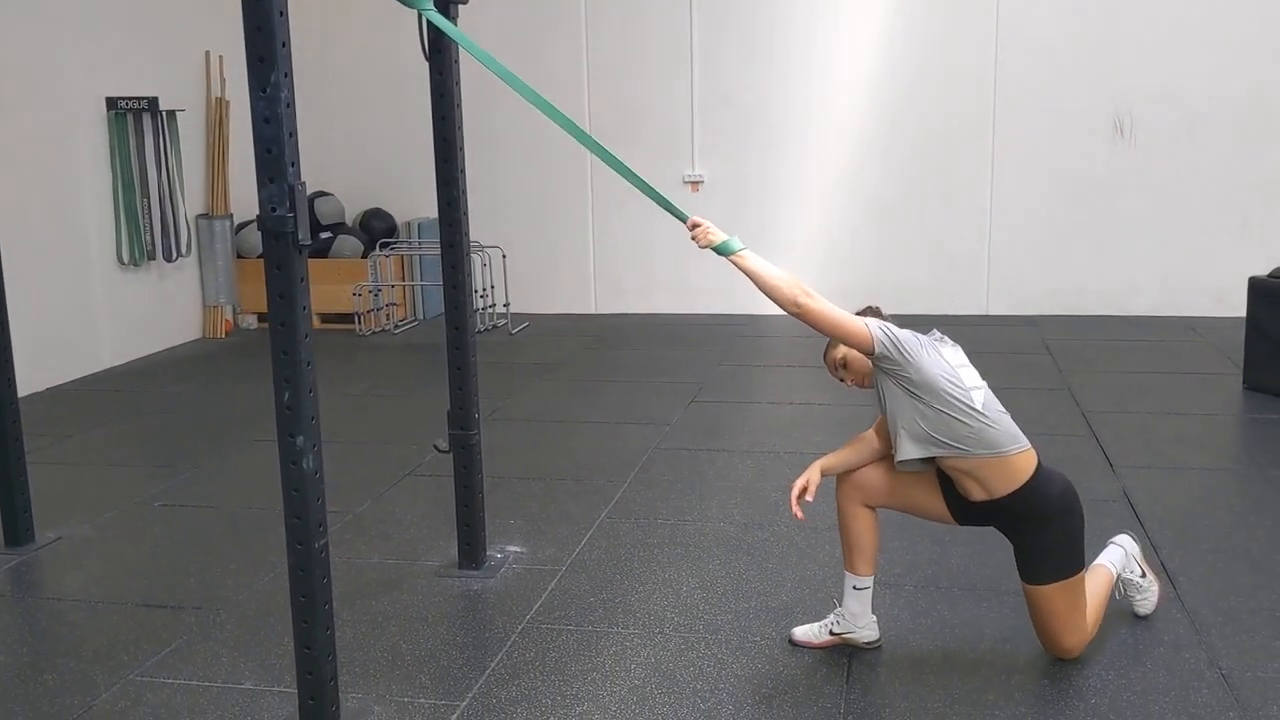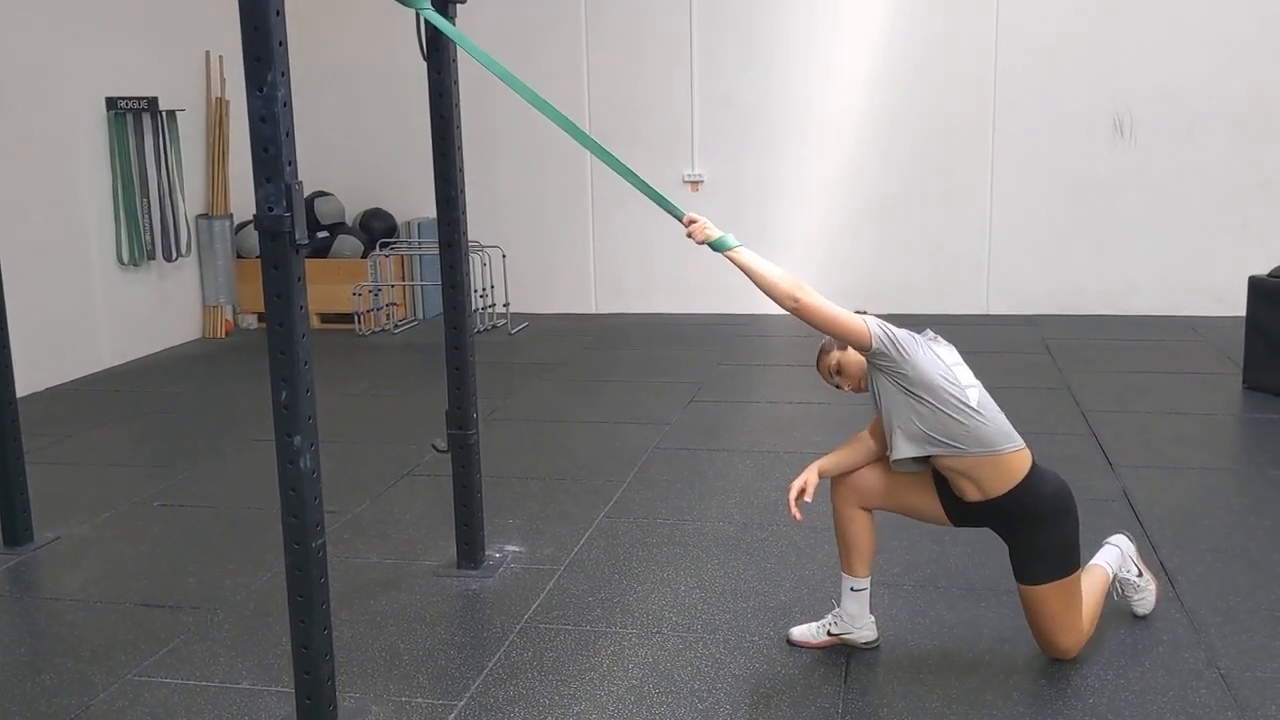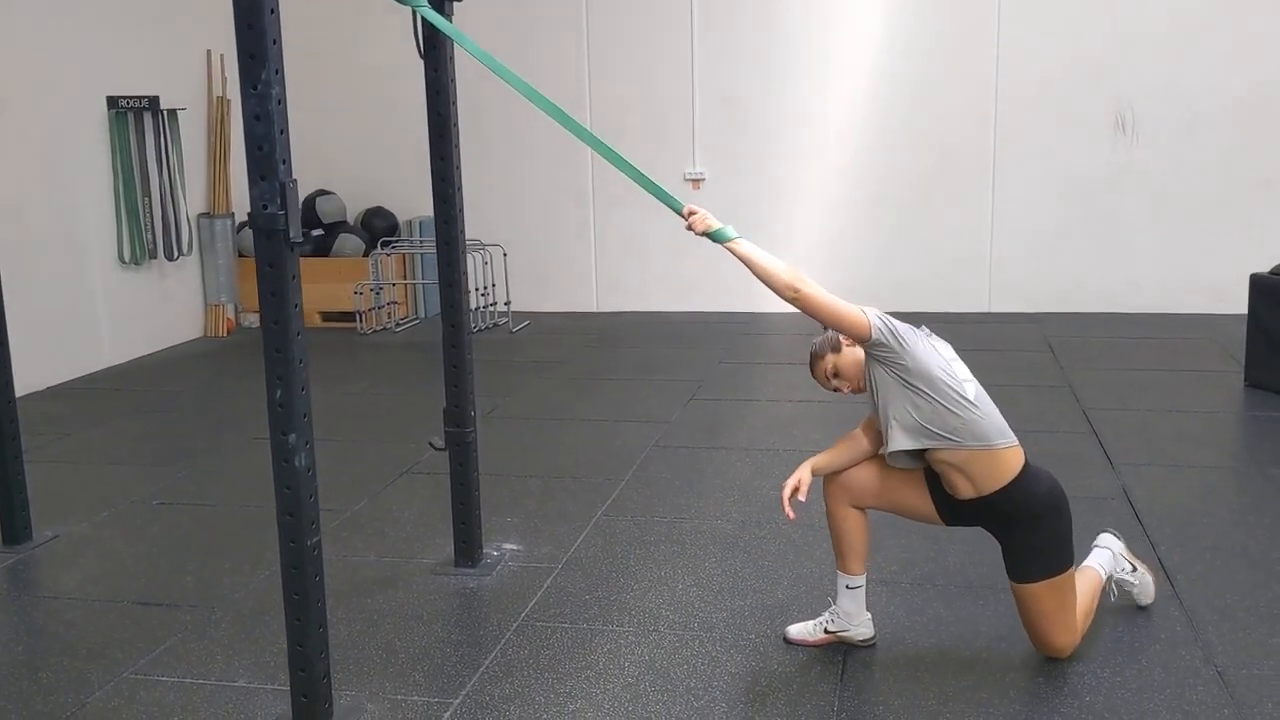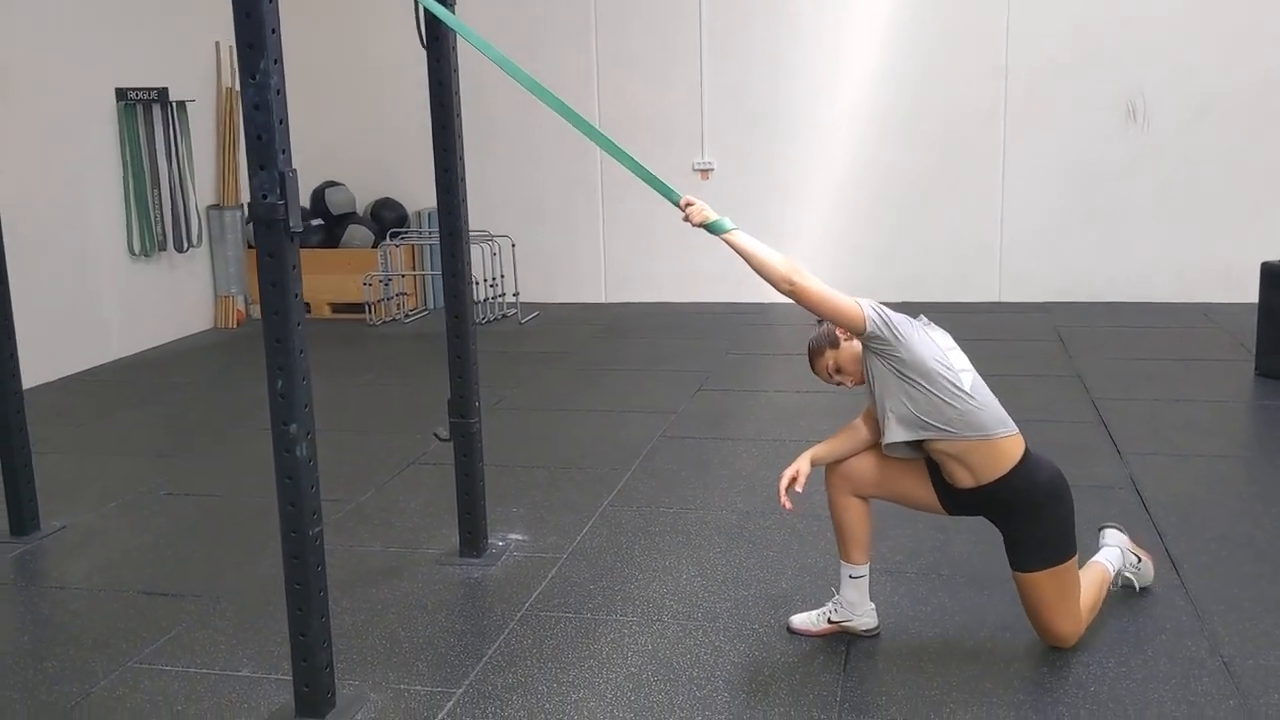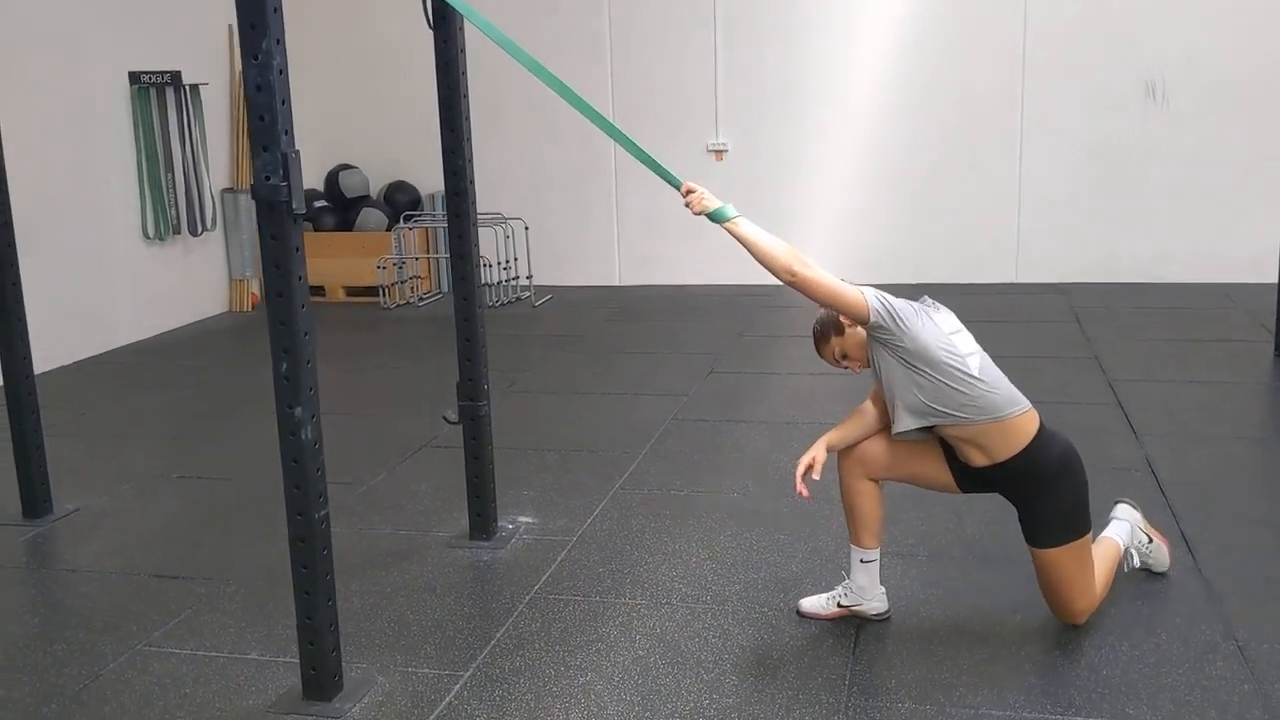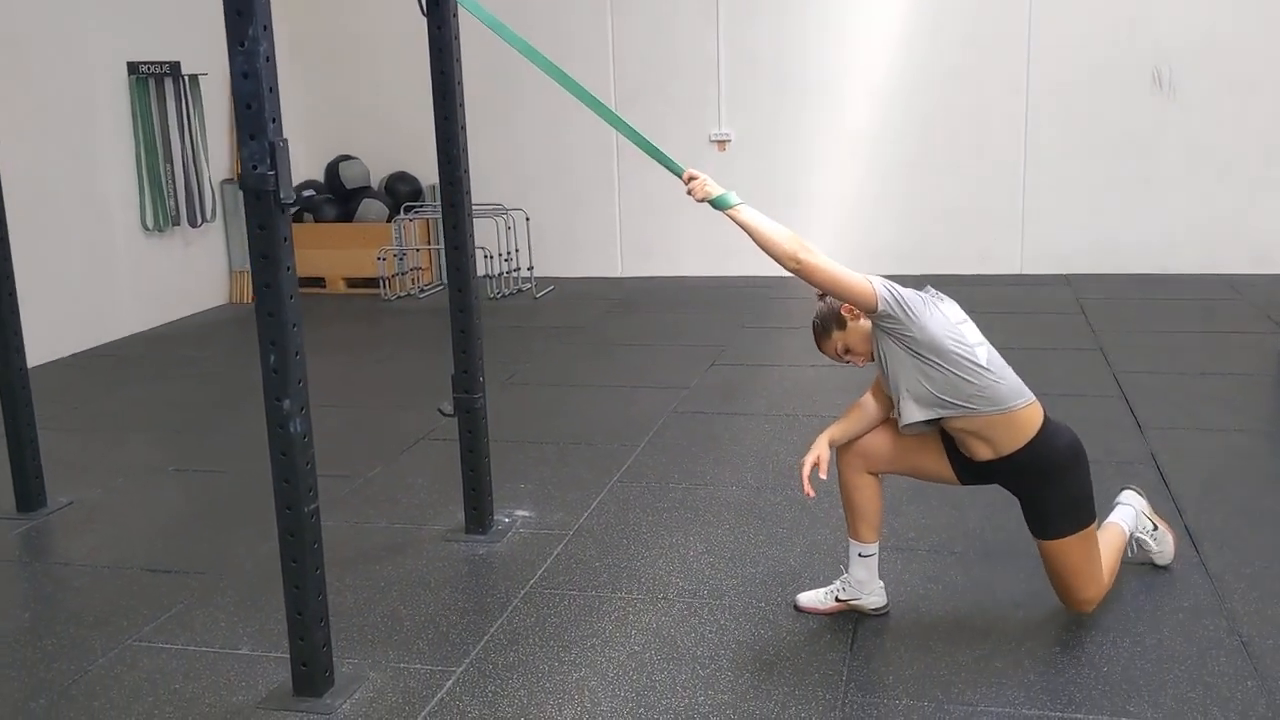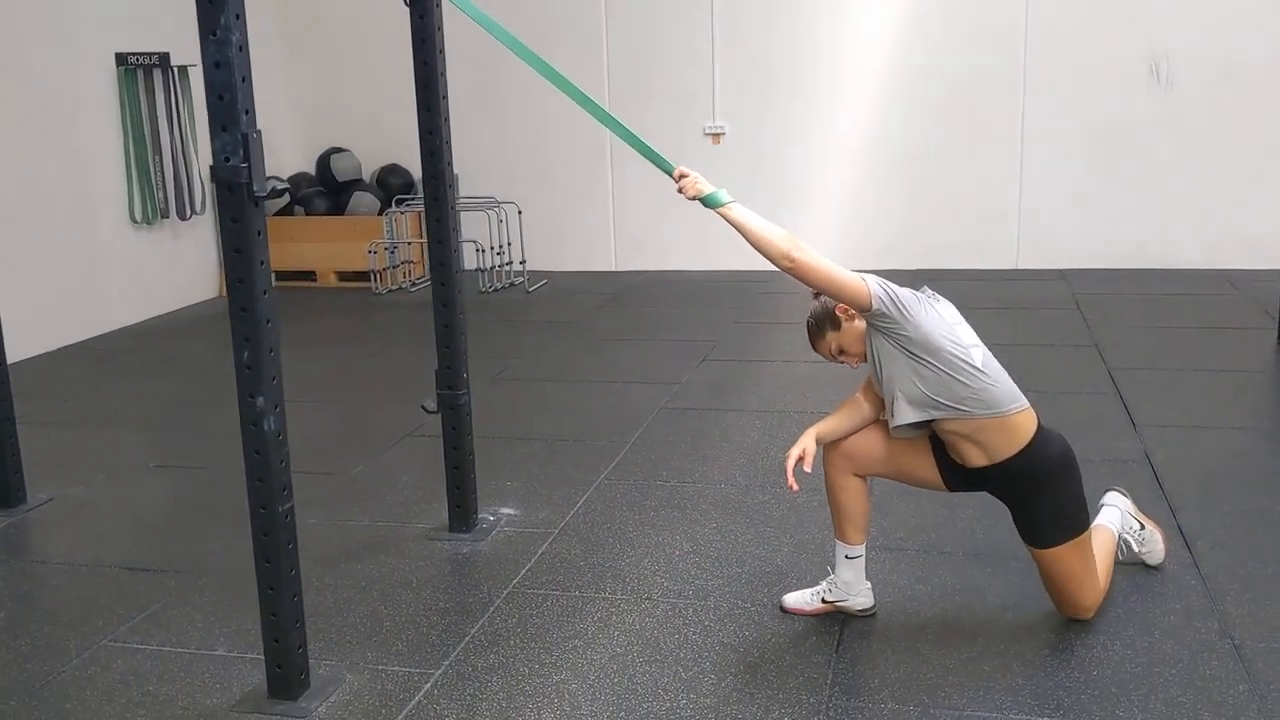
dt=0.2s
person 1, frame 1
left shoulder: (903, 350)
right shoulder: (898, 378)
left elbow: (800, 301)
right elbow: (880, 439)
left wrist: (728, 246)
right wrist: (820, 466)
left hip: (1039, 506)
right hip: (971, 491)
left knee: (1066, 646)
right knee: (854, 482)
left ankle: (1118, 560)
right ankle: (856, 621)
person 1, frame 2
left shoulder: (897, 351)
right shoulder: (892, 379)
left elbow: (798, 299)
right elbow: (876, 441)
left wrist: (725, 243)
right wrist: (817, 469)
left hip: (1033, 507)
right hip: (967, 494)
left knee: (1063, 646)
right knee: (849, 485)
left ankle: (1113, 561)
right ankle: (854, 622)
person 1, frame 3
left shoulder: (894, 345)
right shoulder: (886, 376)
left elbow: (797, 290)
right elbow: (869, 438)
left wrist: (724, 235)
right wrist: (811, 465)
left hip: (1026, 505)
right hip: (961, 495)
left knee: (1058, 645)
right knee: (843, 484)
left ankle: (1106, 561)
right ankle: (851, 620)
person 1, frame 4
left shoulder: (891, 336)
right shoulder: (886, 364)
left elbow: (794, 282)
right elbow: (870, 426)
left wrist: (722, 226)
right wrist: (811, 457)
left hip: (1027, 493)
right hip: (963, 481)
left knee: (1062, 633)
right knee: (844, 473)
left ankle: (1113, 556)
right ankle: (854, 610)
person 1, frame 5
left shoulder: (895, 320)
right shoulder: (892, 345)
left elbow: (795, 270)
right elbow: (879, 408)
left wrist: (723, 213)
right wrist: (825, 443)
left hip: (1041, 469)
right hip: (975, 458)
left knee: (1074, 611)
right knee: (856, 458)
left ankle: (1124, 532)
right ankle: (865, 593)
person 1, frame 6
left shoulder: (903, 311)
right shoulder: (893, 337)
left elbow: (800, 258)
right elbow: (880, 401)
left wrist: (726, 200)
right wrist: (826, 439)
left hip: (1044, 461)
right hip: (974, 451)
left knee: (1082, 598)
right knee: (855, 452)
left ankle: (1128, 517)
right ankle: (863, 588)
person 1, frame 7
left shoulder: (896, 310)
right shoulder: (885, 337)
left elbow: (792, 257)
right elbow: (870, 402)
left wrist: (717, 199)
right wrist: (813, 434)
left hip: (1035, 467)
right hip: (964, 458)
left knee: (1080, 606)
right knee: (842, 453)
left ankle: (1115, 519)
right ankle: (850, 589)
